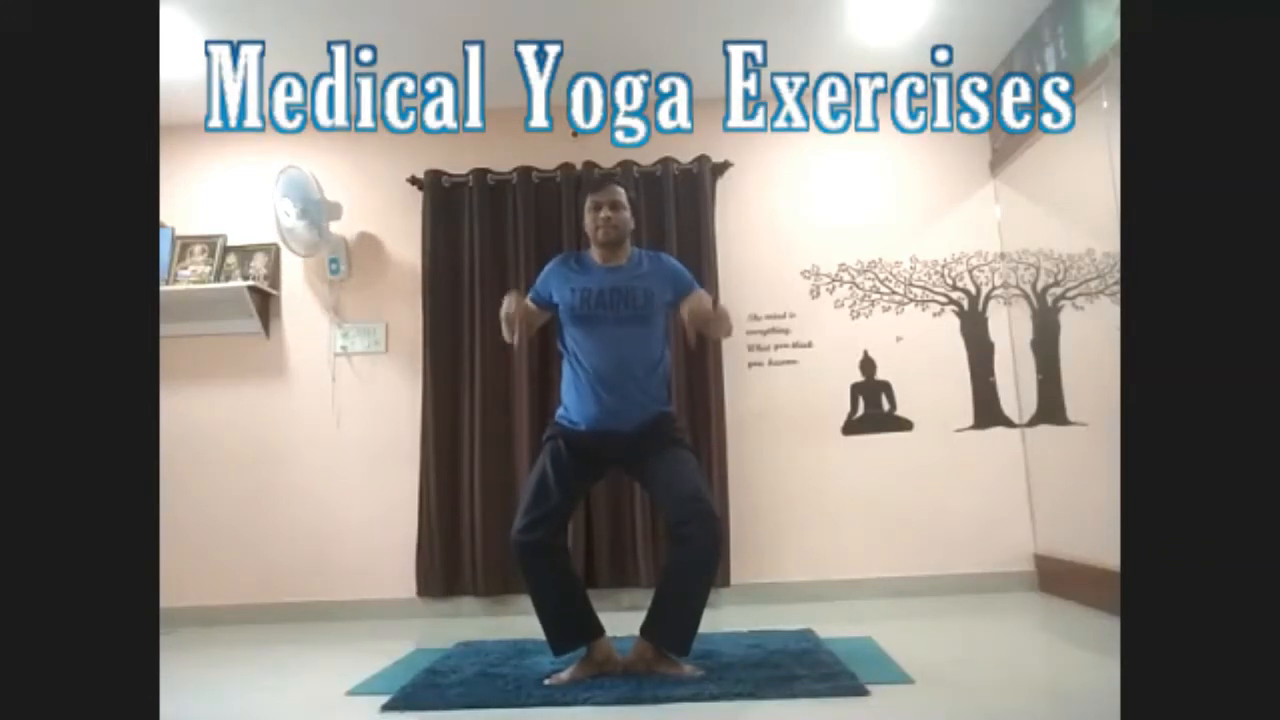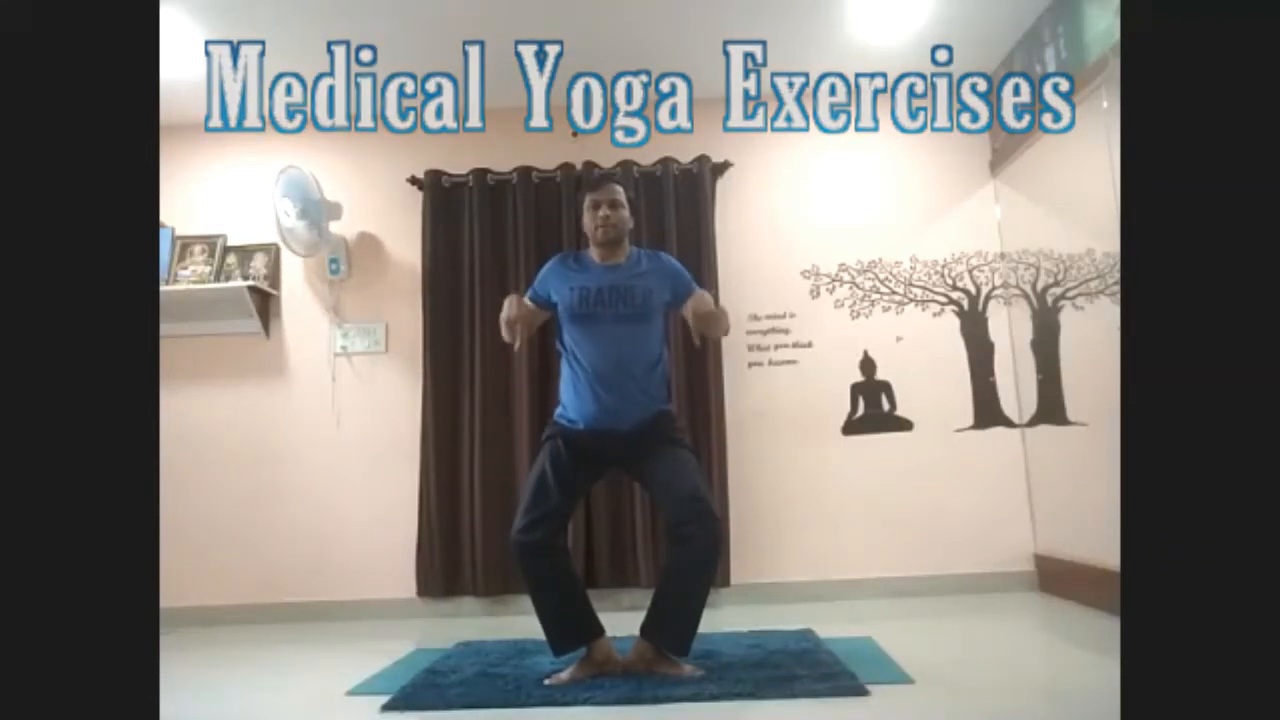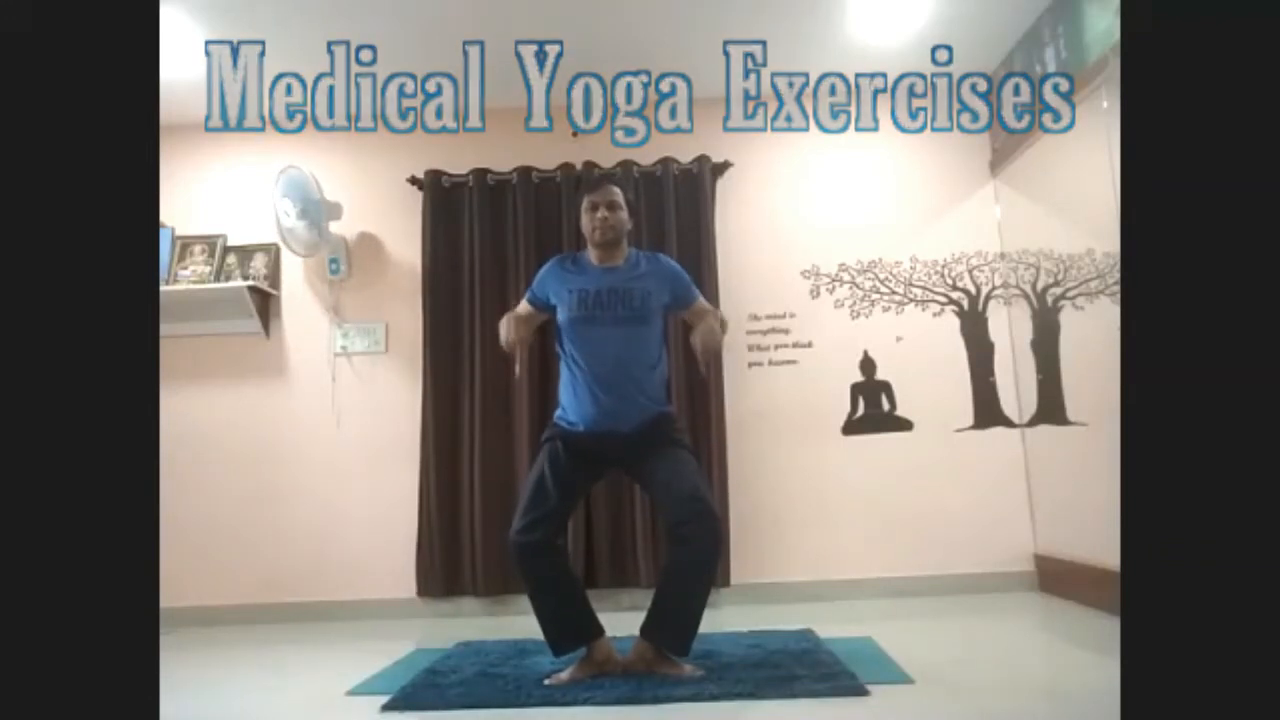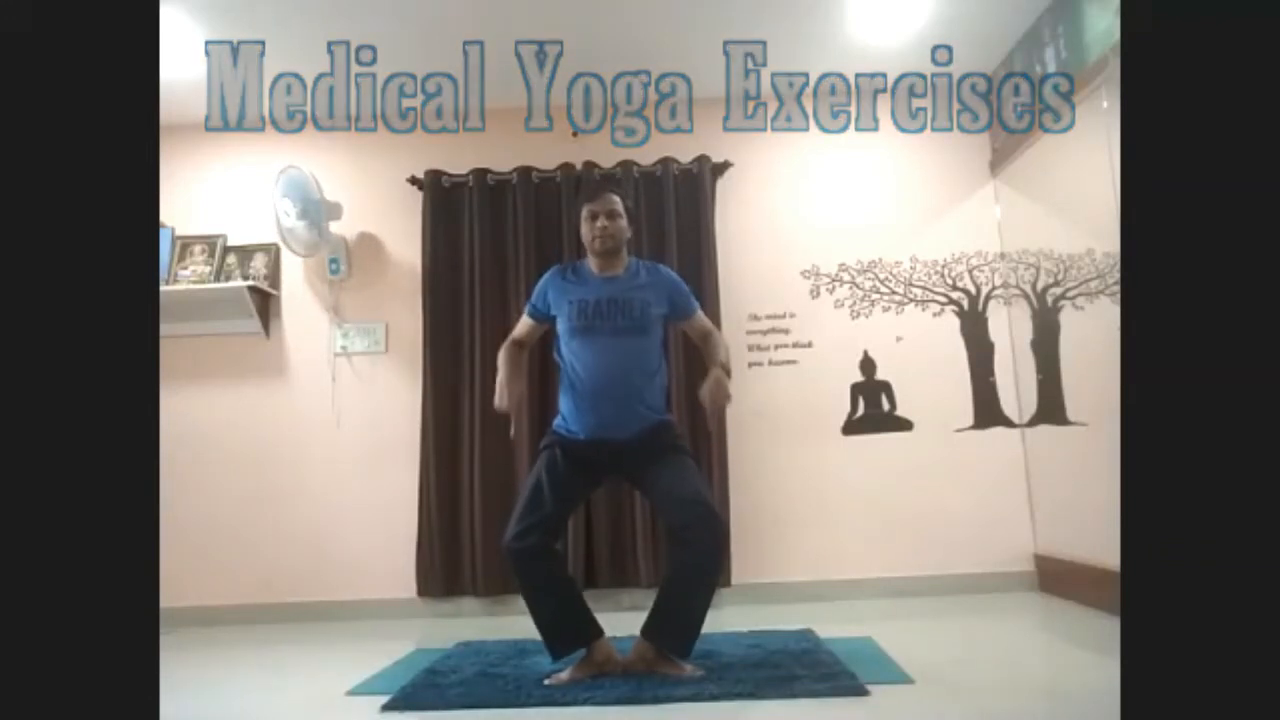
dt=0.2s
person 1, frame 1
left shoulder: (664, 271)
right shoulder: (560, 273)
left elbow: (720, 322)
right elbow: (521, 324)
left wrist: (705, 312)
right wrist: (512, 312)
left hip: (652, 428)
right hip: (575, 431)
left knee: (701, 527)
right knee: (530, 536)
left ankle: (655, 646)
right ankle: (594, 648)
person 1, frame 2
left shoulder: (663, 270)
right shoulder: (559, 272)
left elbow: (719, 328)
right elbow: (516, 332)
left wrist: (706, 309)
right wrist: (512, 313)
left hip: (651, 427)
right hip: (575, 430)
left knee: (700, 527)
right knee: (530, 536)
left ankle: (655, 646)
right ankle: (593, 648)
person 1, frame 3
left shoulder: (662, 272)
right shoulder: (557, 274)
left elbow: (713, 318)
right elbow: (519, 321)
left wrist: (710, 327)
right wrist: (511, 327)
left hip: (651, 428)
right hip: (574, 432)
left knee: (700, 527)
right knee: (529, 537)
left ankle: (656, 646)
right ankle: (593, 648)
person 1, frame 4
left shoulder: (661, 282)
right shoulder: (557, 284)
left elbow: (709, 336)
right elbow: (518, 342)
left wrist: (718, 371)
right wrist: (507, 377)
left hip: (651, 436)
right hip: (574, 440)
left knee: (705, 532)
right knee: (523, 542)
left ankle: (657, 646)
right ankle: (592, 648)
